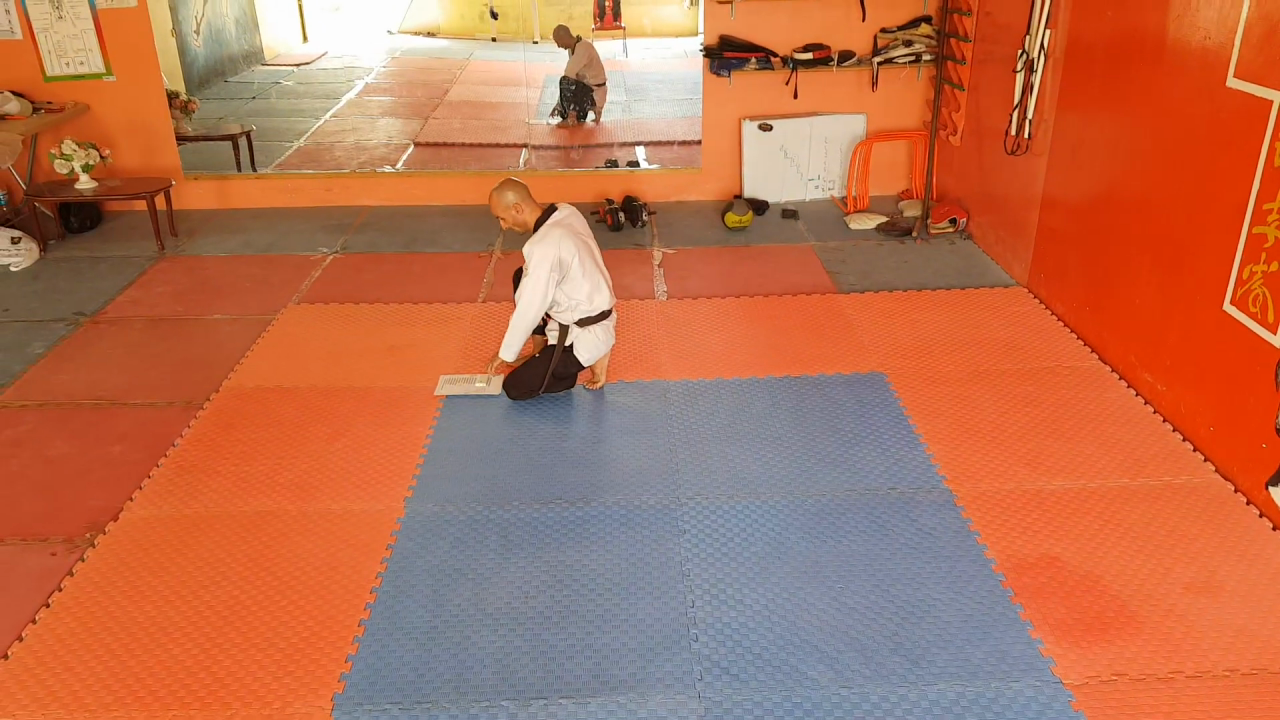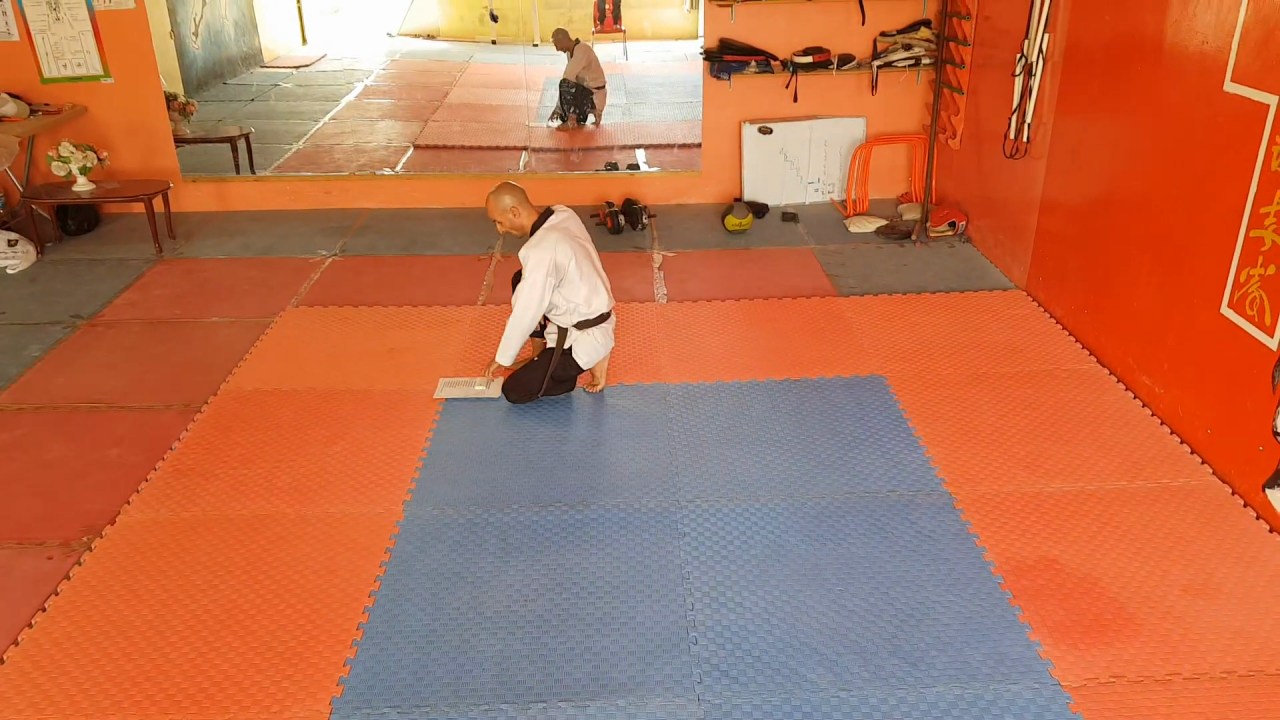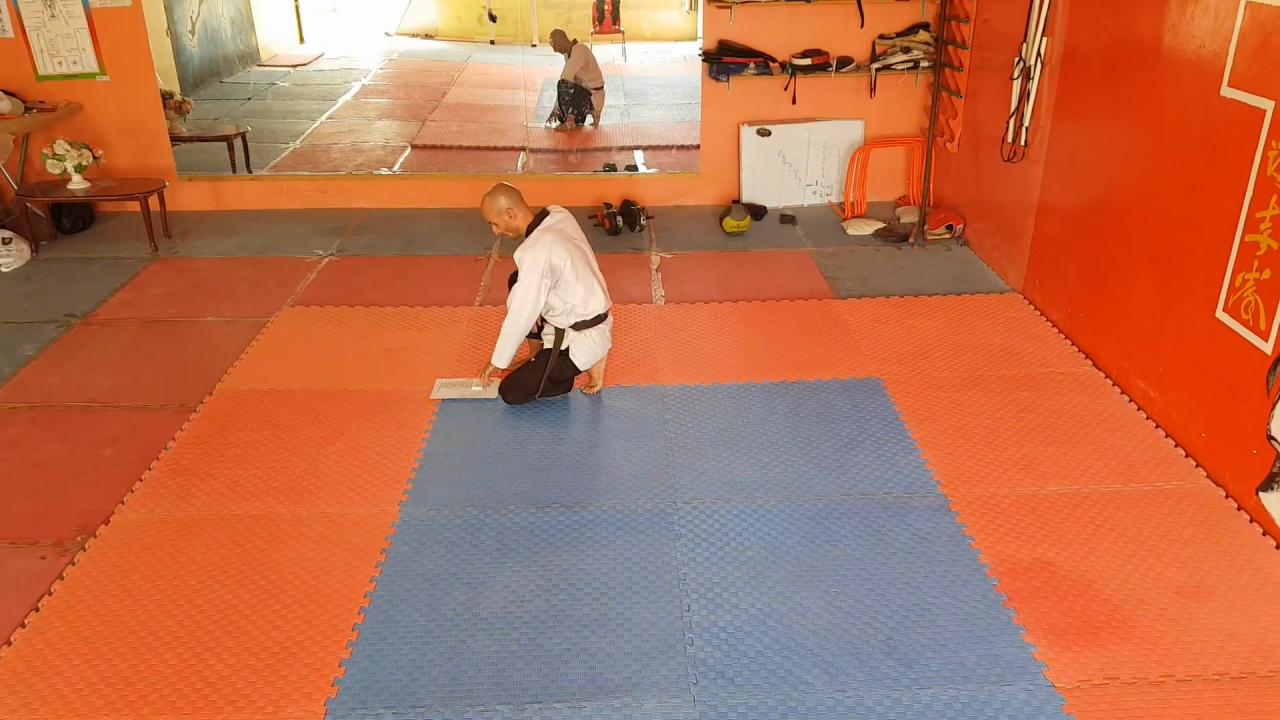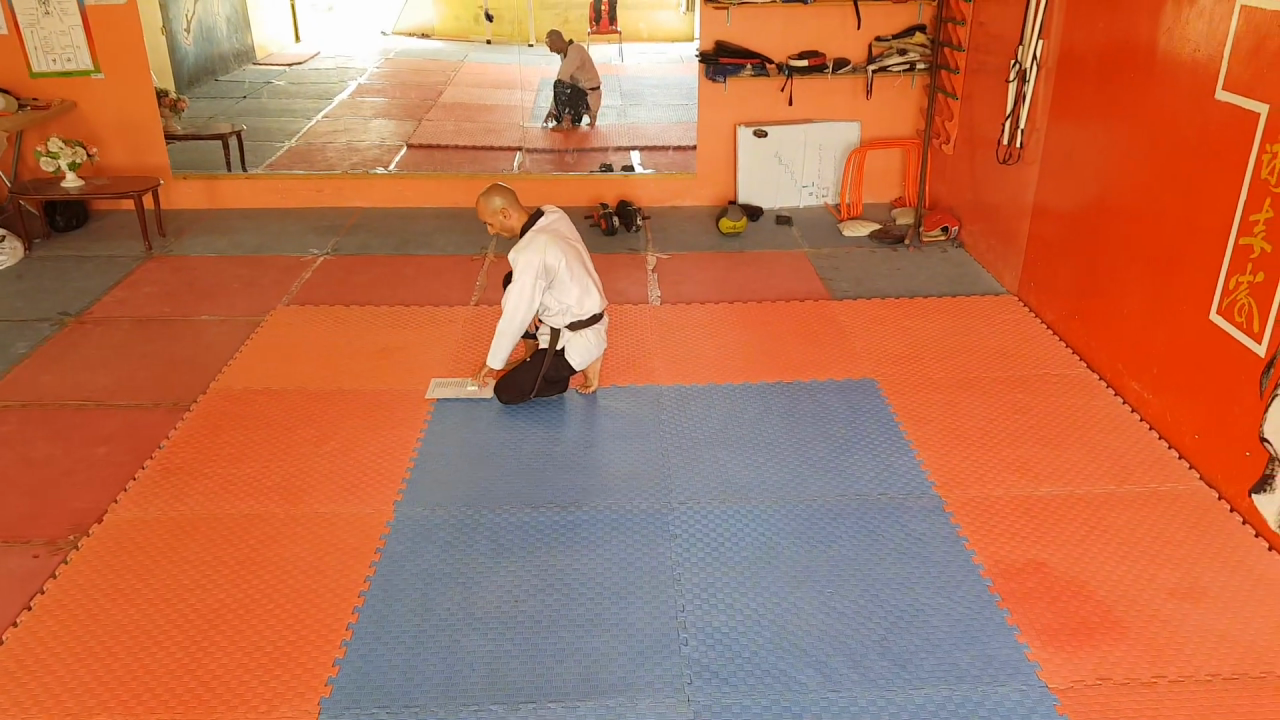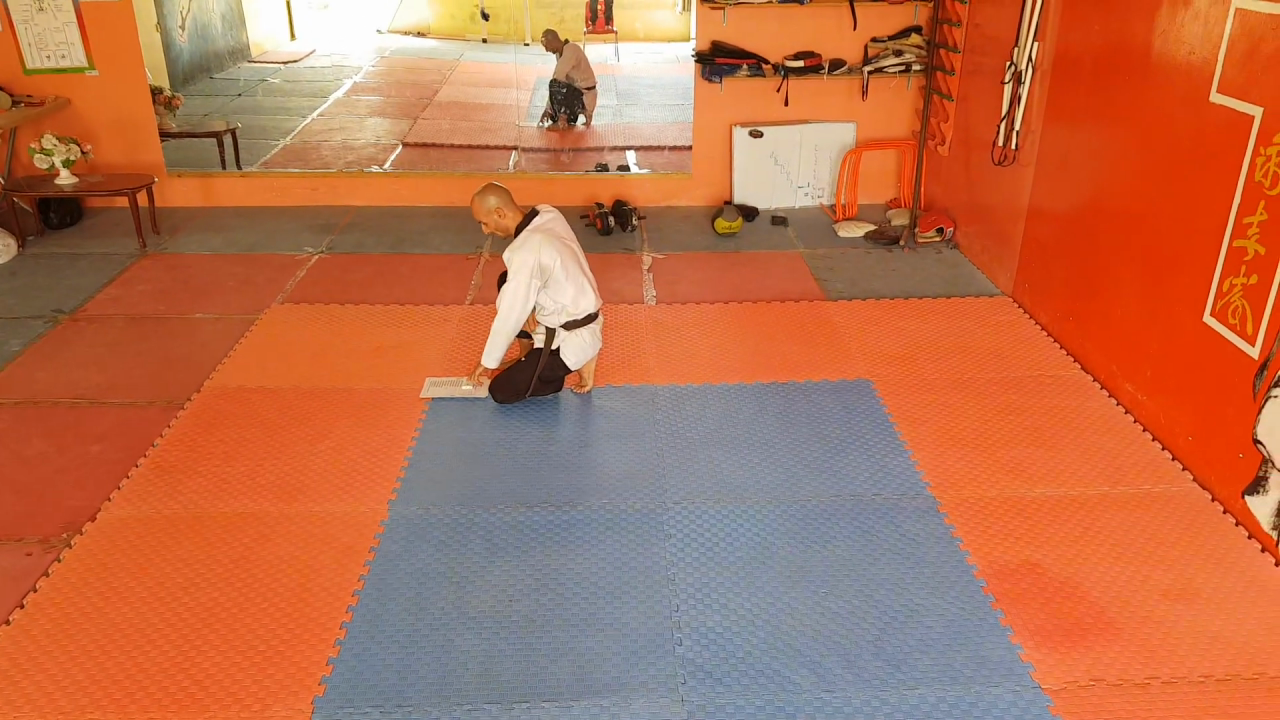
dt=0.1s
person 1, frame 1
left shoulder: (545, 246)
right shoulder: (566, 212)
left elbow: (528, 311)
left wrist: (505, 354)
right wrist: (526, 291)
left hip: (585, 336)
right hip: (593, 312)
left knee: (515, 388)
right knee: (521, 278)
left ankle: (590, 357)
right ankle: (541, 352)
person 1, frame 2
left shoulder: (541, 250)
right shoulder: (562, 214)
left elbow: (525, 314)
left wrist: (502, 358)
right wrist: (532, 300)
left hip: (585, 338)
right hip: (592, 311)
left knee: (514, 391)
right knee: (521, 280)
left ankle: (590, 360)
right ankle: (541, 354)
person 1, frame 3
left shoulder: (536, 252)
right shoulder: (558, 215)
left elbow: (520, 316)
left wrist: (498, 361)
right wrist: (528, 302)
left hip: (583, 339)
right hip: (590, 315)
left knee: (511, 392)
right knee: (519, 283)
left ankle: (586, 360)
right ankle: (539, 356)
person 1, frame 4
left shoulder: (530, 253)
right shoulder: (553, 214)
left elbow: (514, 317)
left wrist: (492, 363)
right wrist: (529, 304)
left hip: (577, 340)
right hip: (586, 311)
left knee: (506, 392)
right knee: (513, 284)
left ankle: (582, 362)
right ankle: (534, 357)
person 1, frame 5
left shoulder: (525, 252)
right shoulder: (548, 214)
left elbow: (509, 316)
left wrist: (487, 362)
right wrist: (525, 304)
left hip: (572, 339)
right hip: (581, 312)
left knee: (501, 392)
right knee: (509, 283)
left ankle: (577, 361)
right ankle: (529, 355)
